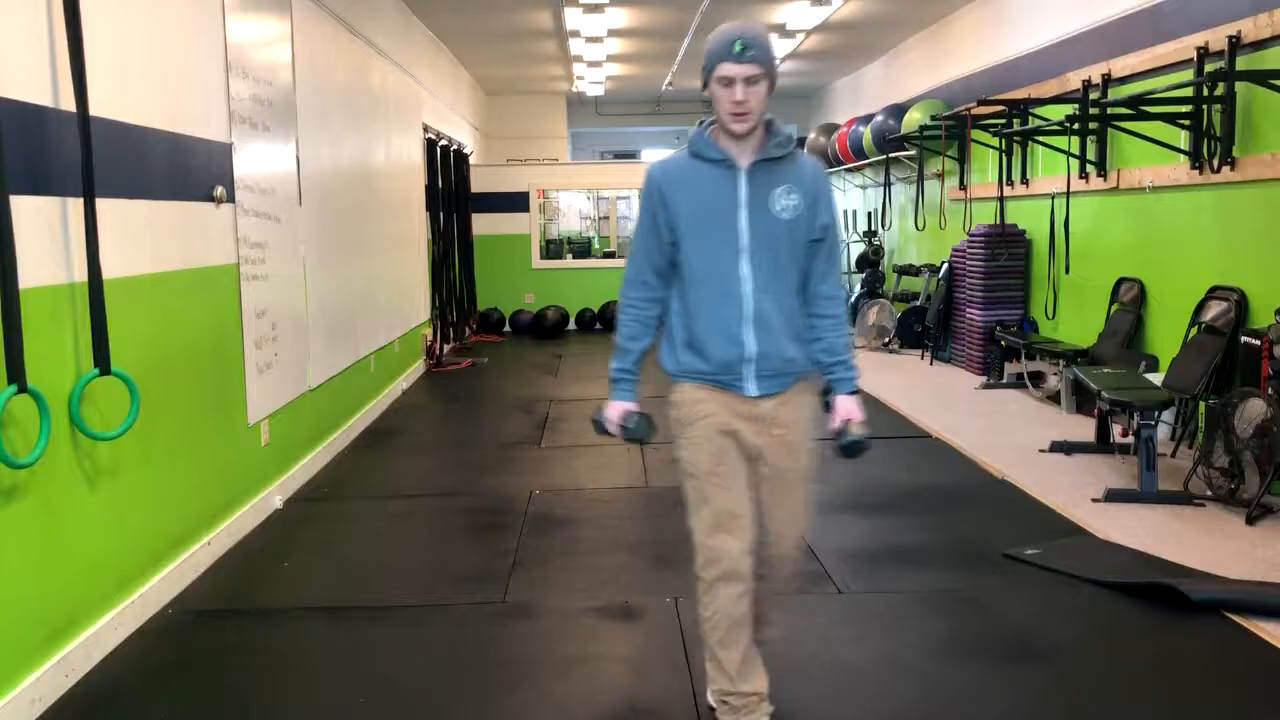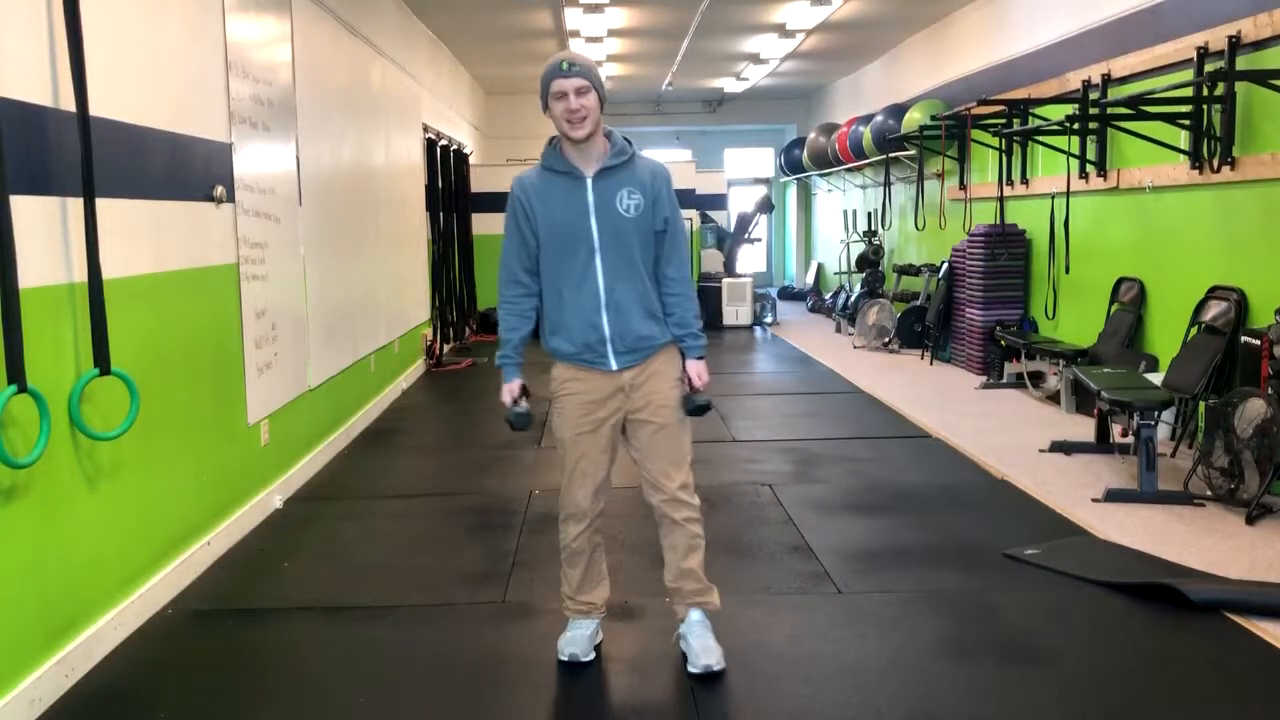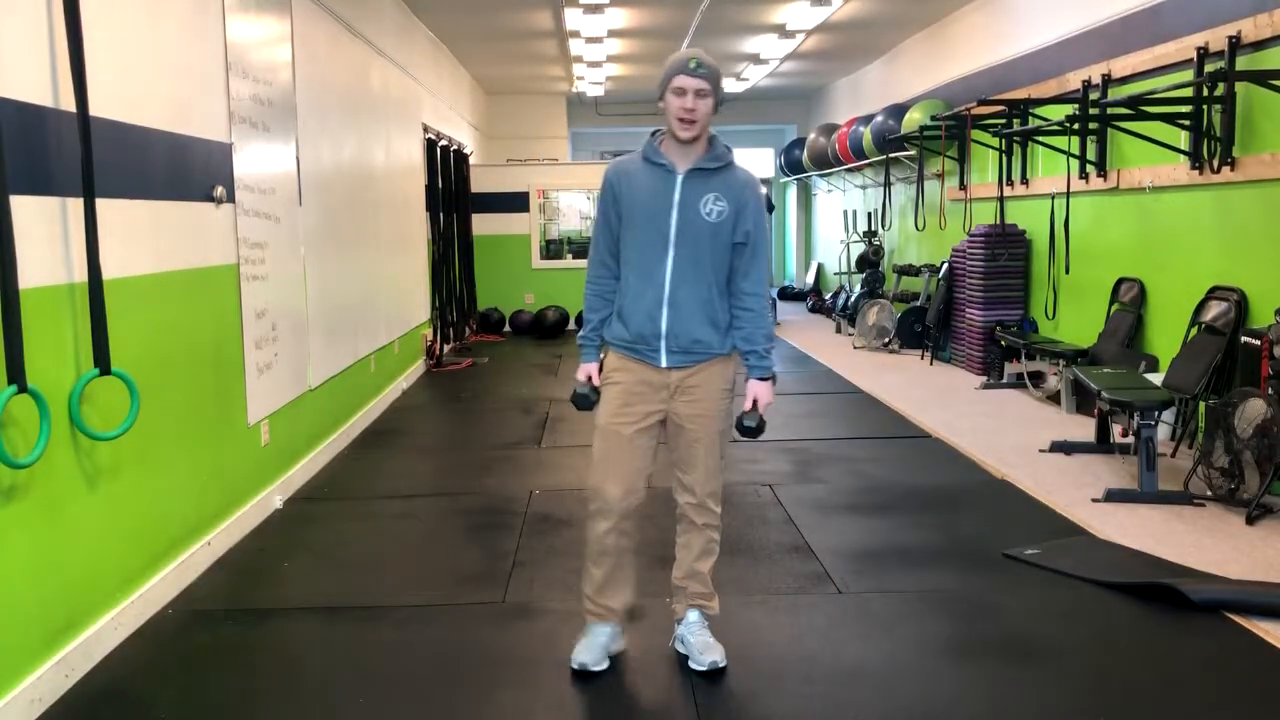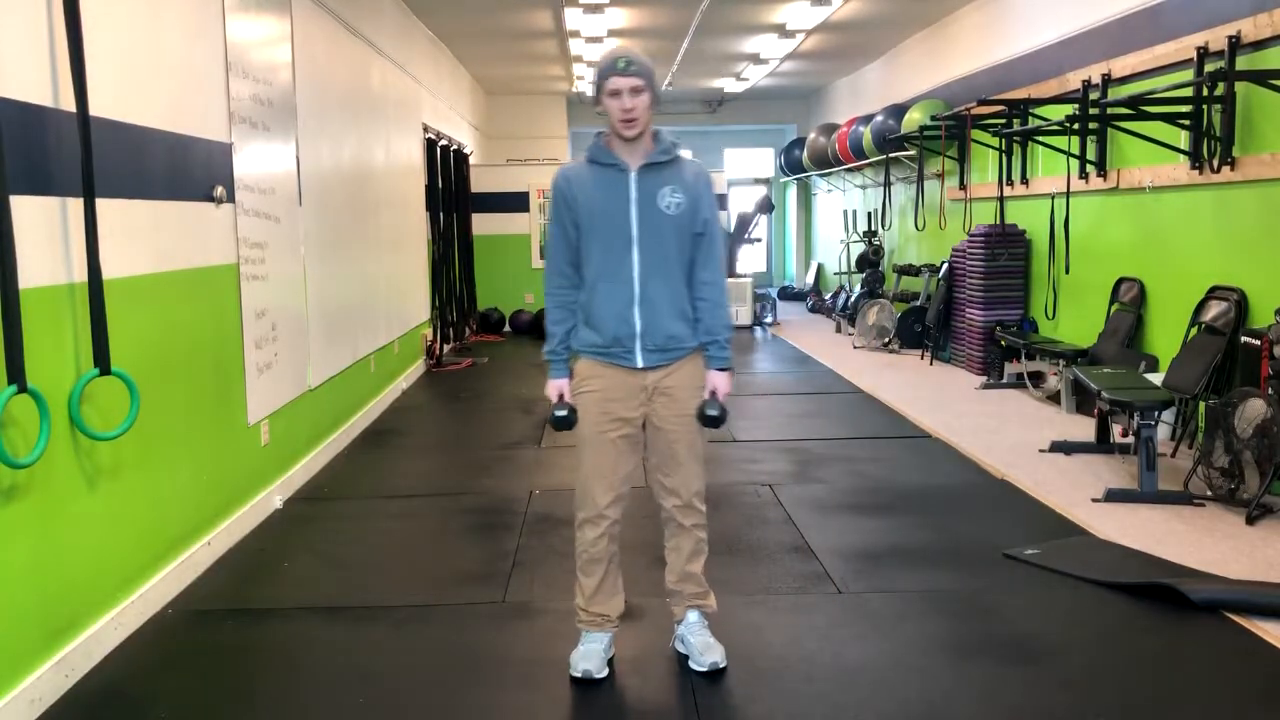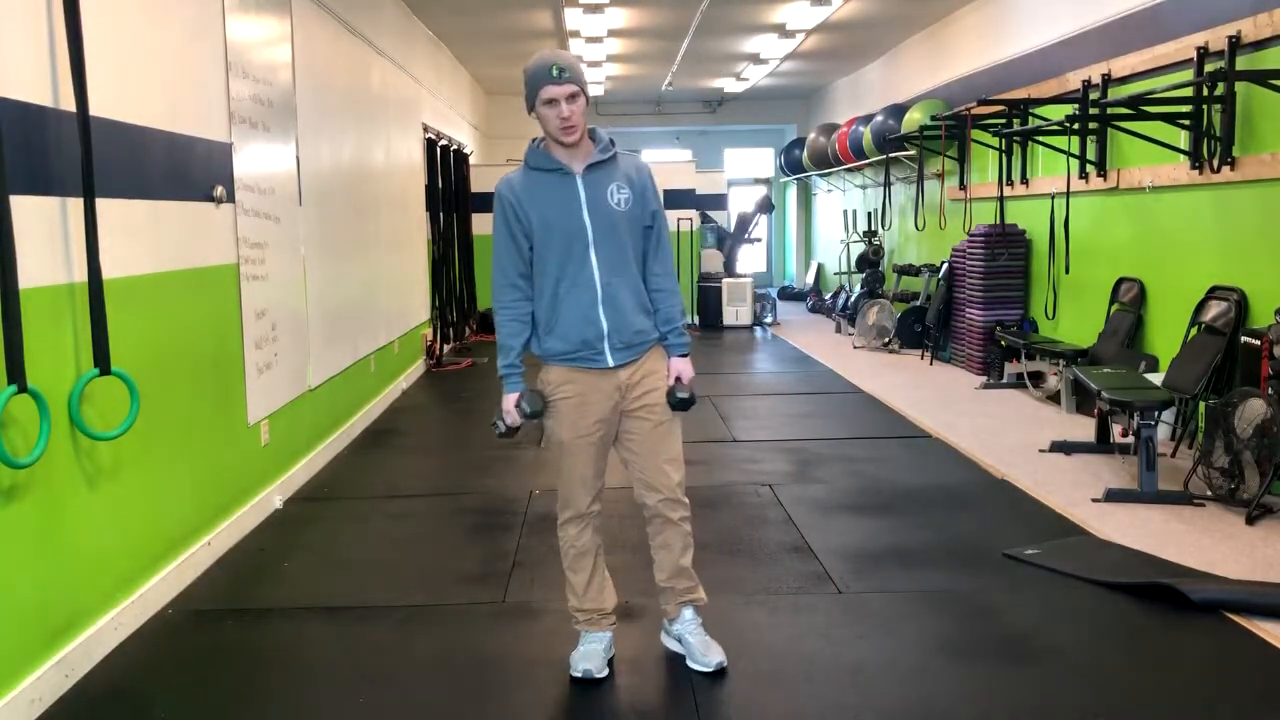
dt=1s
person 1, frame 1
left shoulder: (806, 177)
right shoulder: (669, 179)
left elbow: (825, 289)
right elbow: (643, 290)
left wrist: (843, 381)
right wrist: (622, 386)
left hip: (789, 394)
right hip: (704, 396)
left knee: (782, 542)
right knee: (725, 556)
left ankle: (740, 643)
person 1, frame 2
left shoulder: (650, 177)
right shoulder: (529, 190)
left elbow: (675, 272)
right elbow: (518, 285)
left wrist: (693, 348)
right wrist: (511, 366)
left hip: (654, 364)
right hip: (577, 373)
left knee: (675, 496)
right knee: (579, 505)
left ankle: (694, 616)
right ankle: (584, 615)
person 1, frame 3
left shoulder: (740, 187)
right shoulder: (622, 178)
left elbow: (751, 286)
right elbow: (603, 272)
left wrist: (760, 369)
right wrist: (589, 349)
left hip: (706, 369)
right hip: (628, 363)
left knee: (700, 502)
right knee: (610, 500)
left ankle: (693, 617)
right ankle: (603, 620)
person 1, frame 4
left shoulder: (692, 179)
right shoulder: (573, 183)
left elbow: (709, 278)
right elbow: (561, 282)
left wrist: (719, 359)
right wrist: (558, 365)
left hip: (679, 366)
right hip: (601, 369)
left knee: (684, 502)
right knee: (598, 508)
left ankle: (691, 617)
right ankle: (597, 627)
person 1, frame 5
left shoulder: (633, 174)
right shoulder: (516, 192)
left elbow: (660, 268)
right elbow: (512, 292)
left wrist: (678, 345)
right wrist: (512, 378)
left hip: (645, 363)
right hip: (569, 375)
left knee: (667, 497)
right knee: (578, 509)
left ankle: (683, 617)
right ankle: (594, 628)
